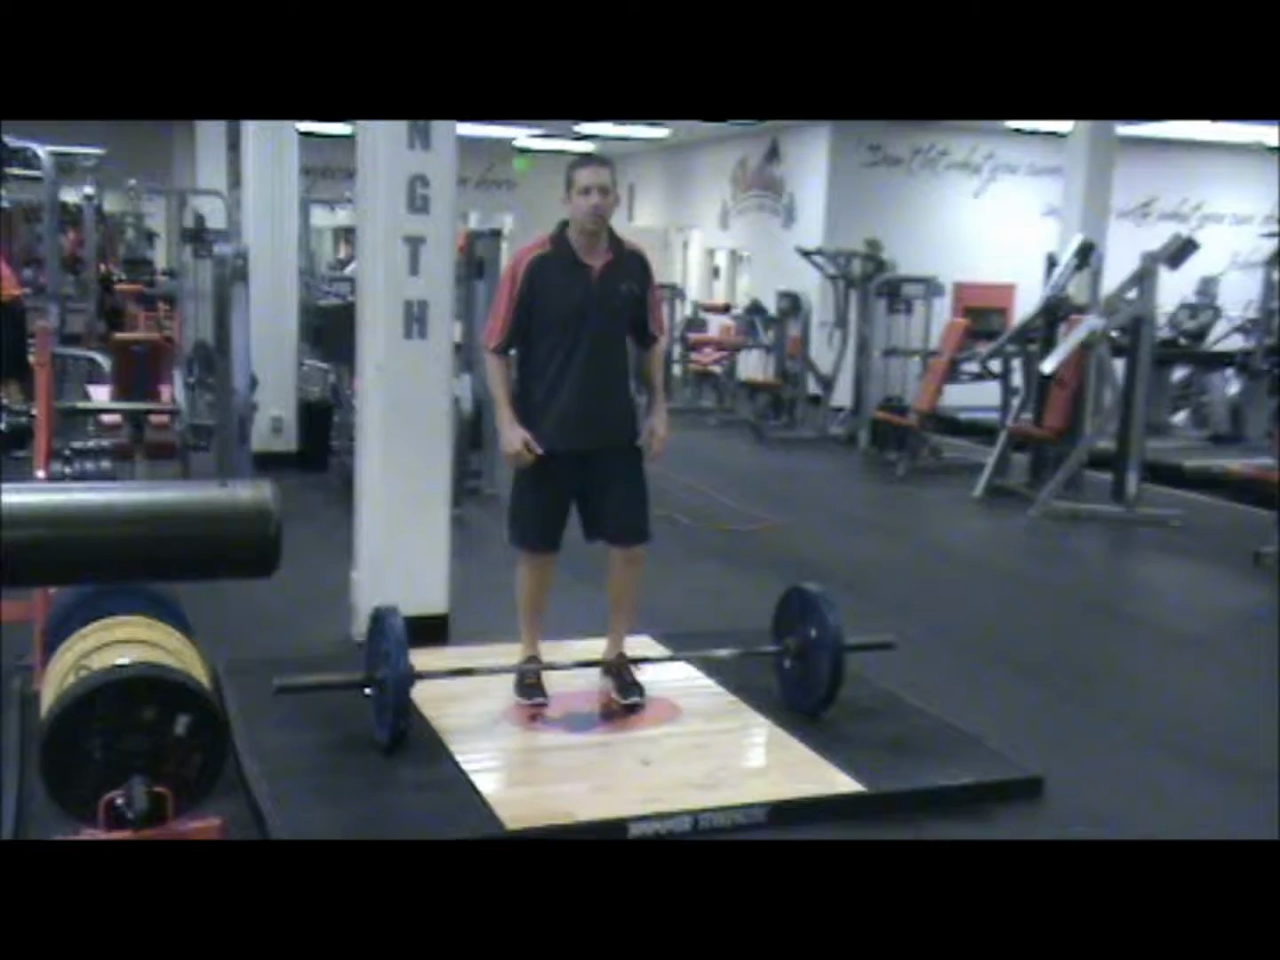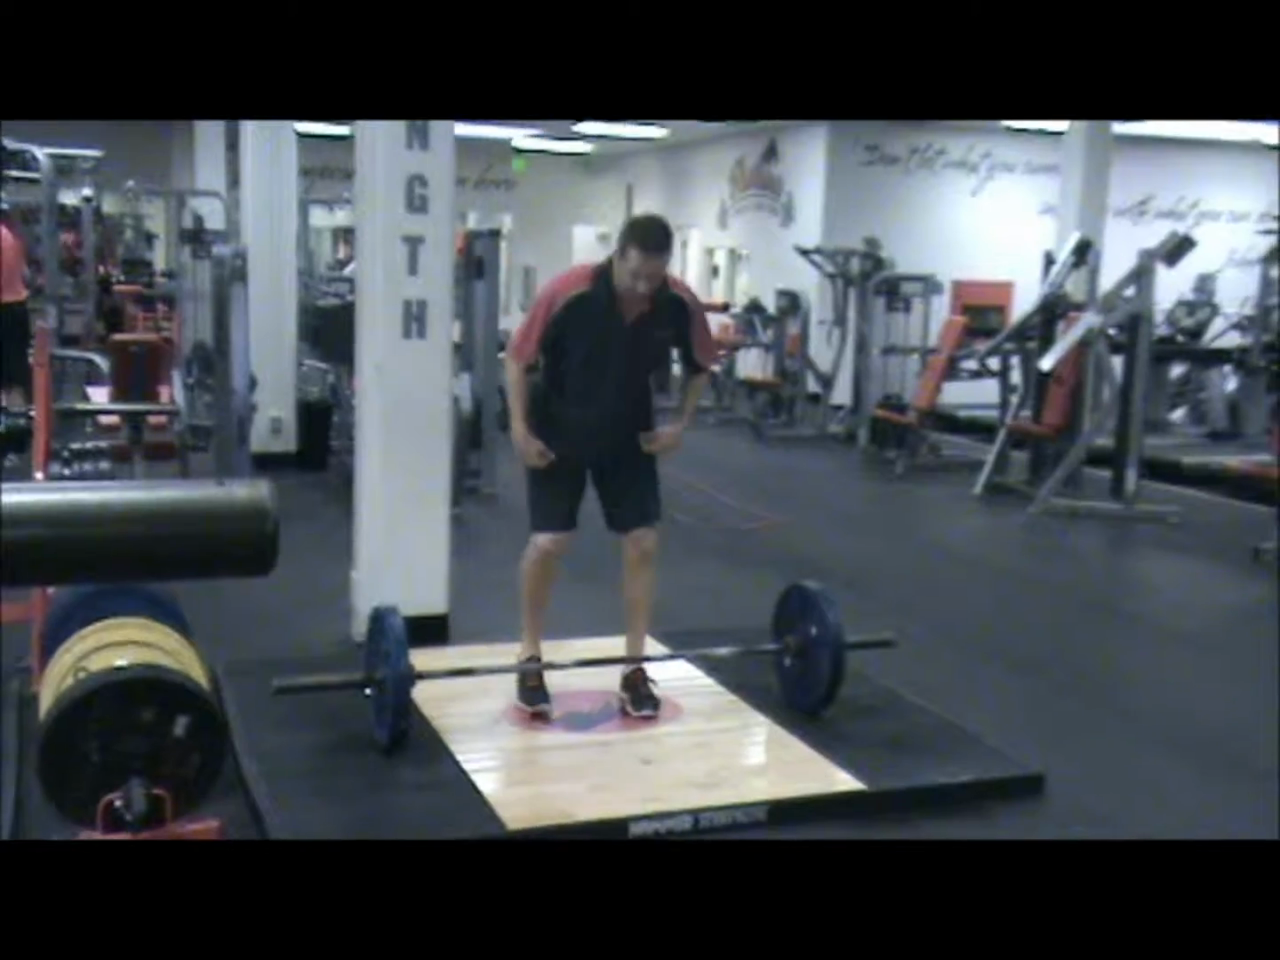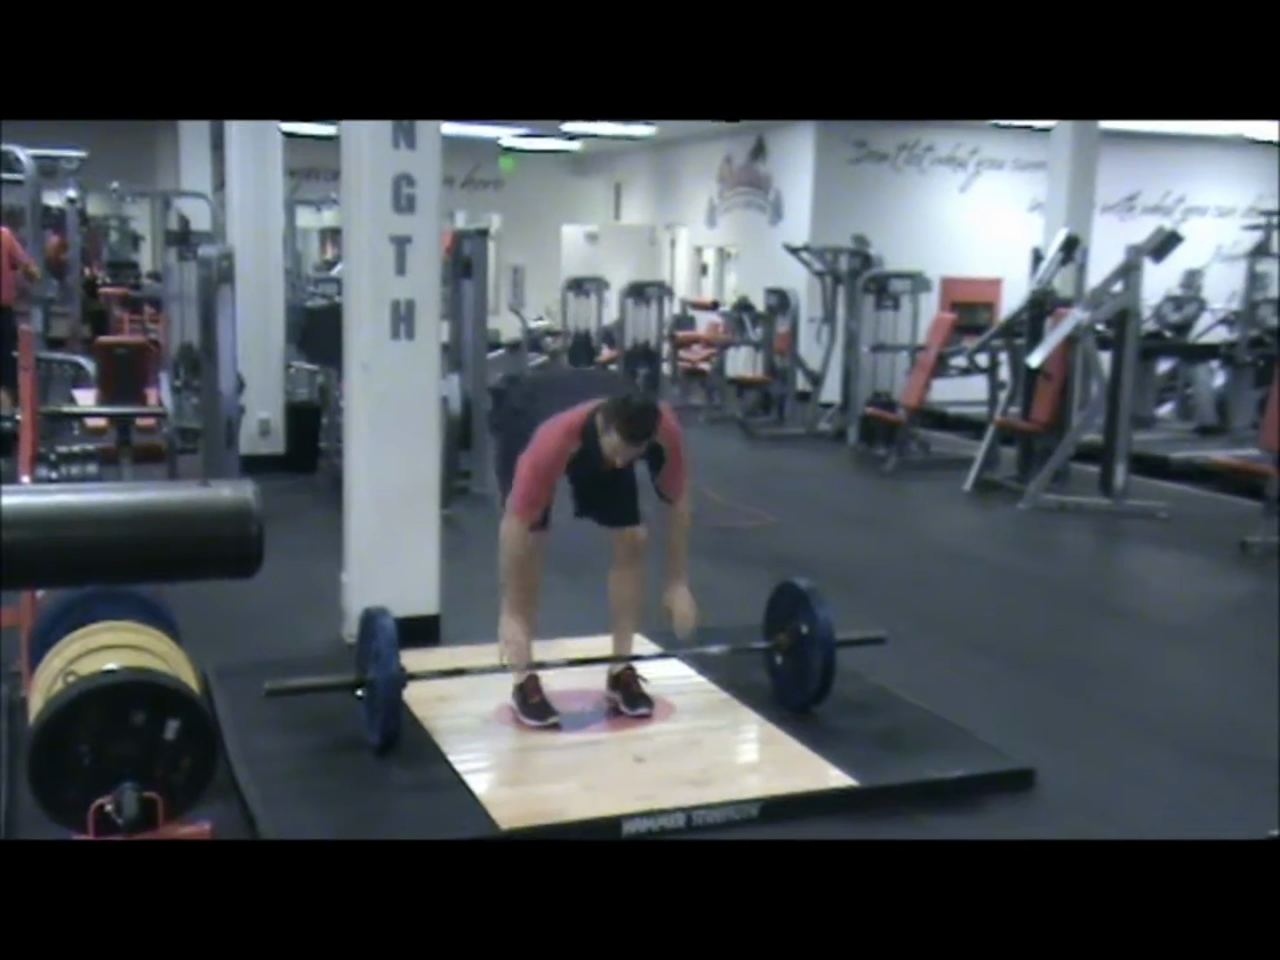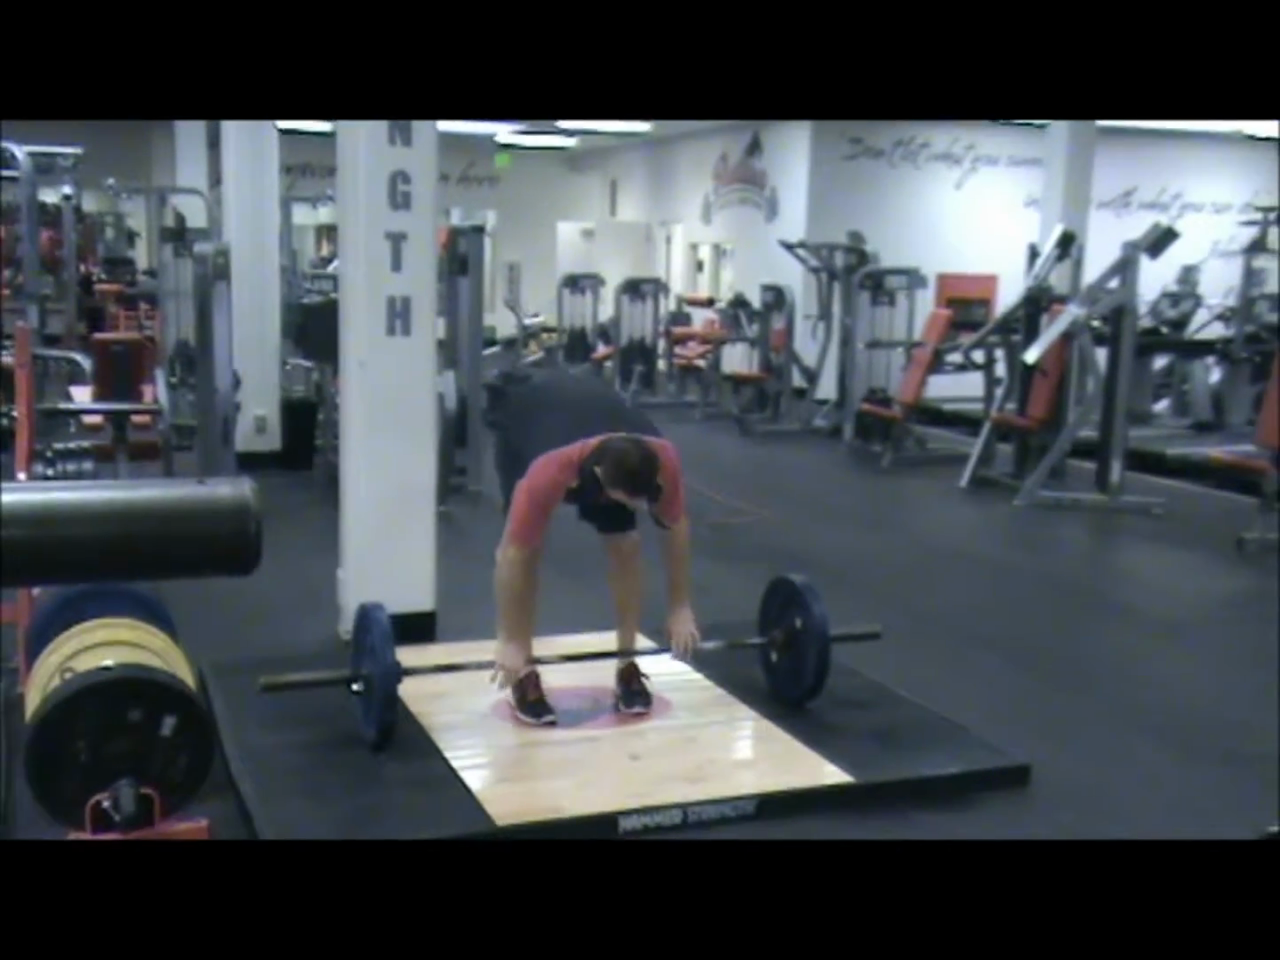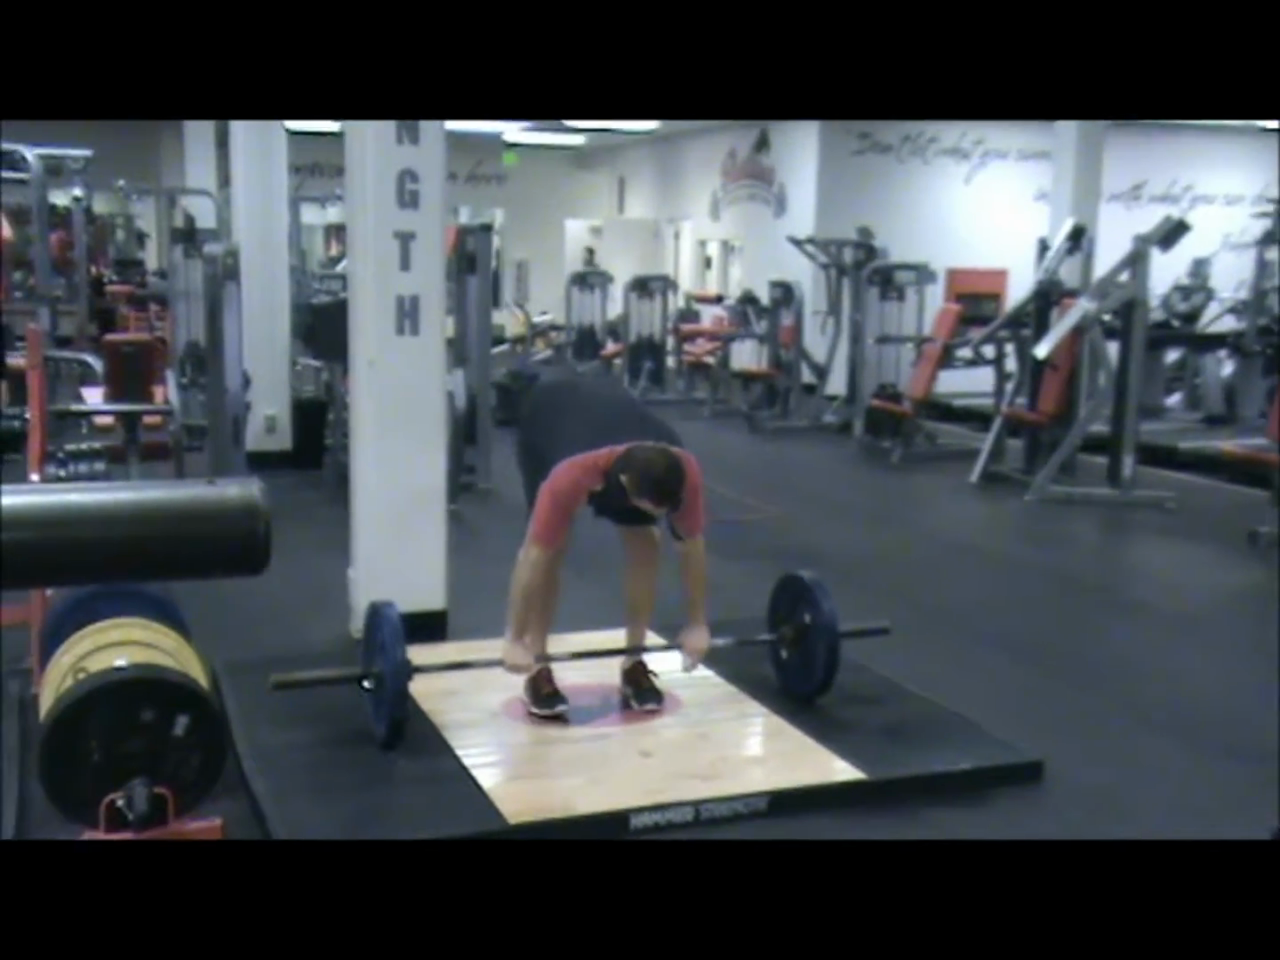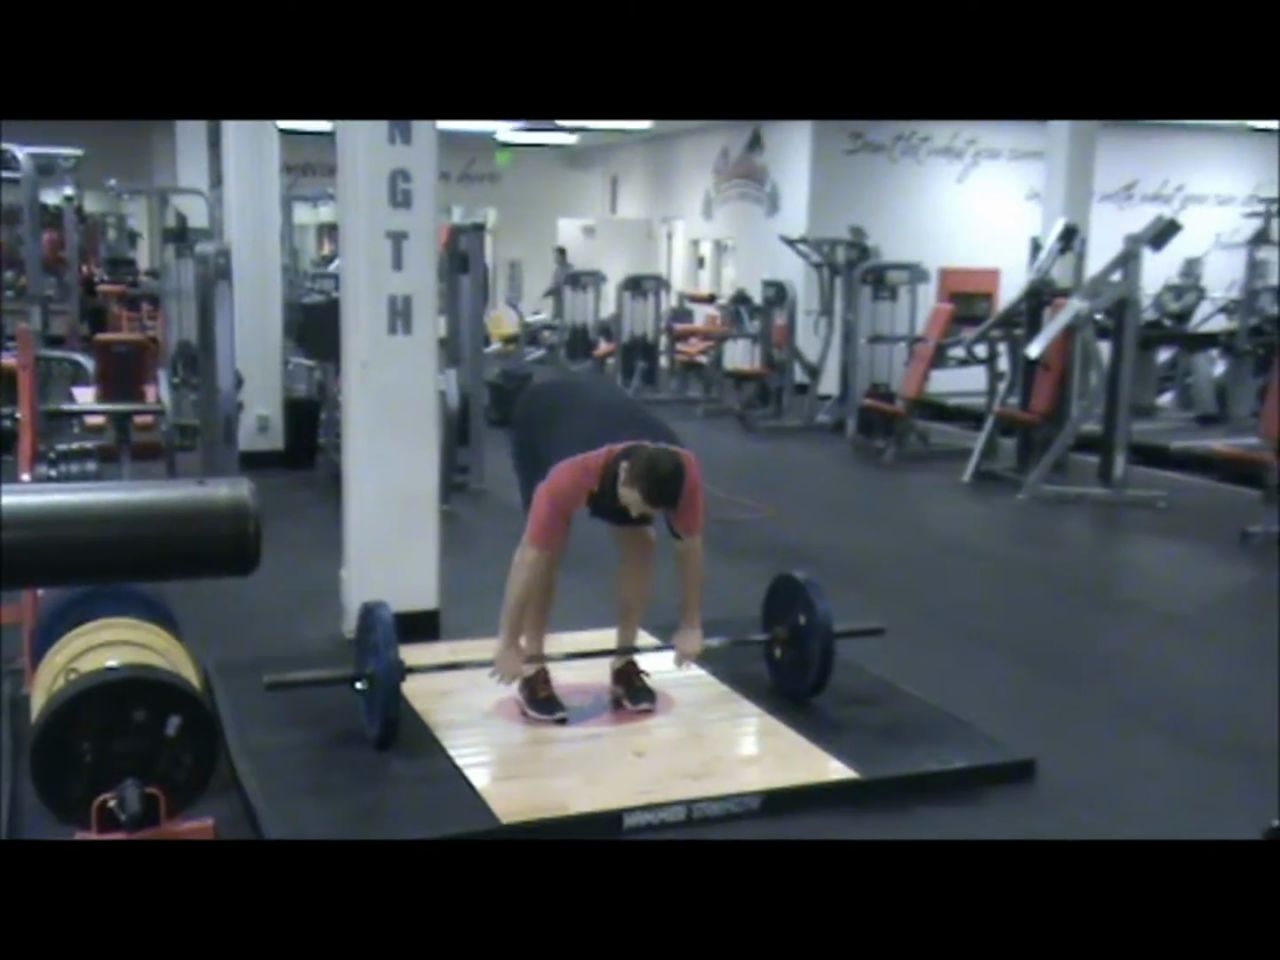
dt=0.4s
person 1, frame 1
left shoulder: (635, 265)
right shoulder: (532, 264)
left elbow: (651, 342)
right elbow: (495, 349)
left wrist: (658, 408)
right wrist: (507, 421)
left hip: (615, 434)
right hip: (545, 435)
left knee: (629, 548)
right knee: (537, 551)
left ankle: (615, 660)
right ankle: (529, 661)
person 1, frame 2
left shoulder: (682, 304)
right shoulder: (567, 292)
left elbow: (700, 367)
right elbow: (517, 360)
left wrist: (680, 421)
right wrist: (521, 431)
left hip: (630, 438)
right hip: (557, 436)
left knee: (642, 545)
right knee: (548, 543)
left ankle: (633, 671)
right ankle: (529, 661)
person 1, frame 3
left shoulder: (664, 429)
right shoulder: (552, 440)
left elbow: (677, 503)
right elbow: (515, 526)
left wrist: (677, 583)
right wrist: (511, 613)
left hip: (594, 448)
right hip: (522, 422)
left knee: (632, 542)
right knee: (532, 542)
left ankle: (621, 671)
right ankle: (524, 679)
person 1, frame 4
left shoulder: (662, 460)
right shoulder: (551, 471)
left elbow: (676, 528)
right elbow: (510, 554)
left wrist: (680, 607)
right wrist: (506, 642)
left knee: (625, 546)
right knee: (528, 548)
left ankle: (627, 666)
right ankle: (525, 674)
person 1, frame 5
left shoulder: (683, 470)
right shoulder: (573, 473)
left elbow: (691, 544)
right elbow: (533, 554)
left wrist: (697, 625)
right wrist: (514, 640)
left knee: (646, 542)
right knee: (552, 546)
left ankle: (634, 665)
right ankle: (538, 673)
person 1, frame 6
left shoulder: (684, 471)
right shoulder: (572, 474)
left elbow: (690, 544)
right elbow: (529, 556)
left wrist: (691, 626)
right wrist: (508, 645)
right hip: (538, 417)
left knee: (641, 543)
right knee: (549, 548)
left ankle: (624, 665)
right ankle: (533, 674)
